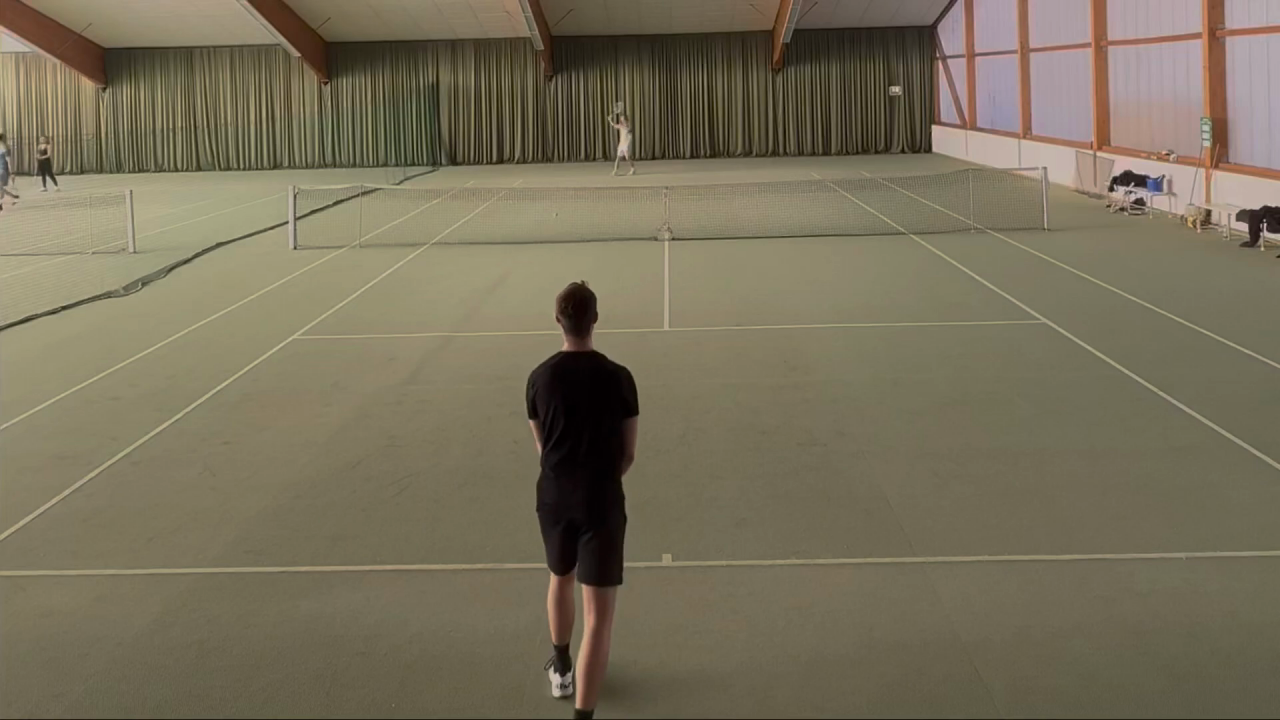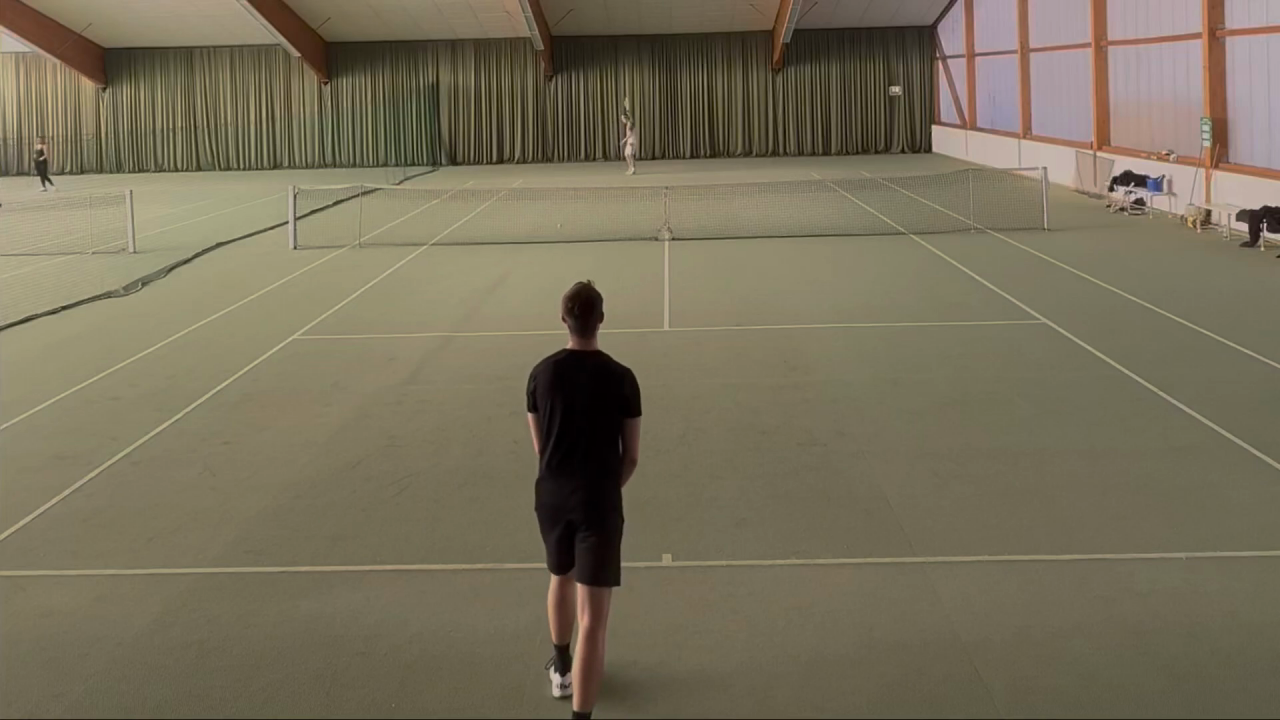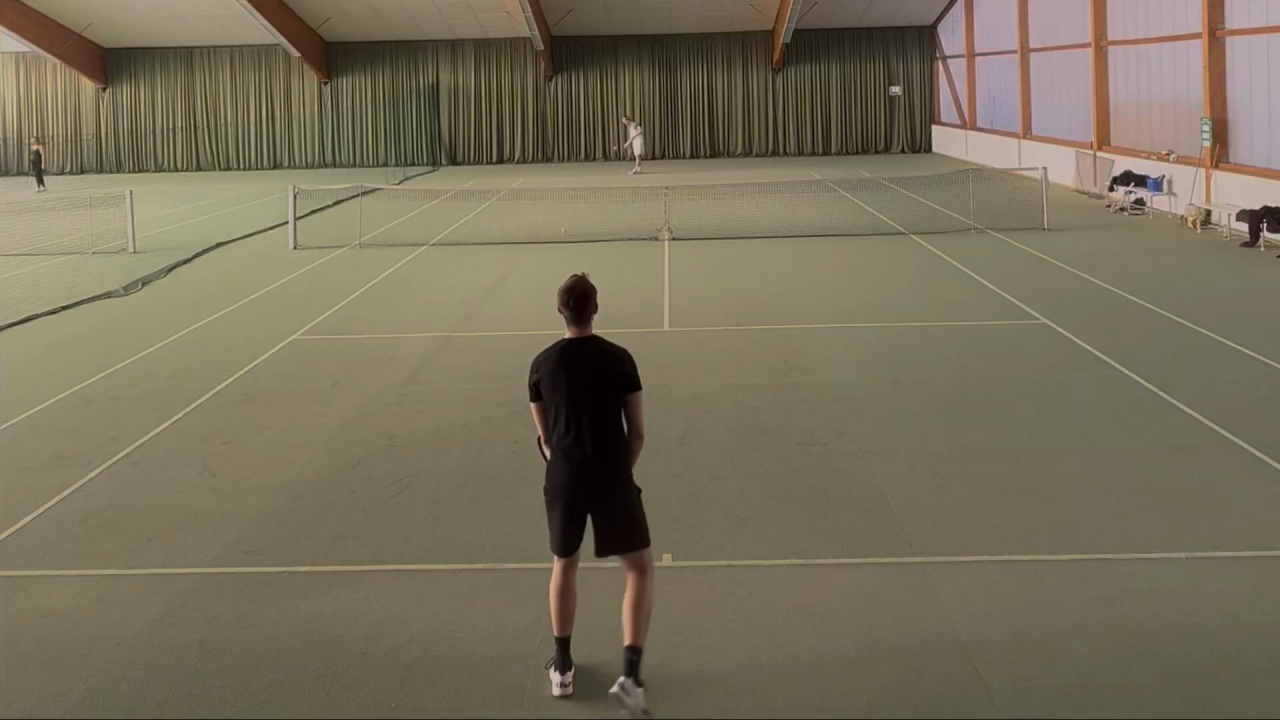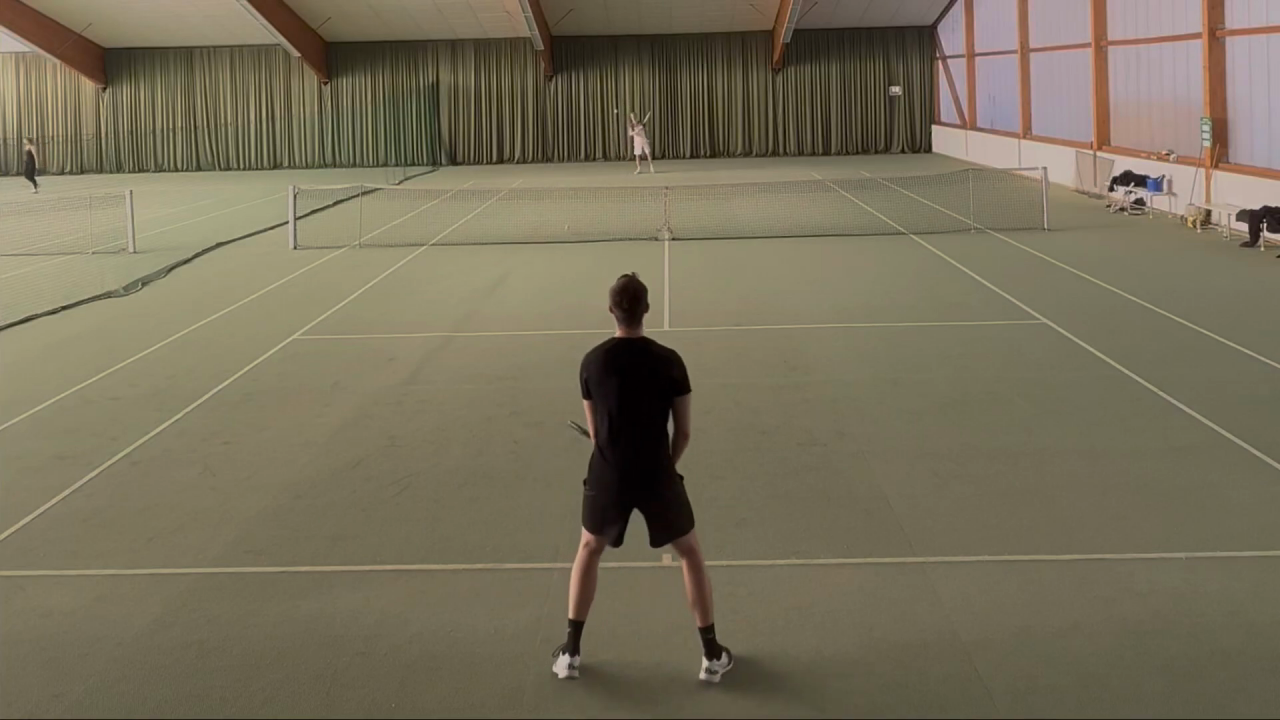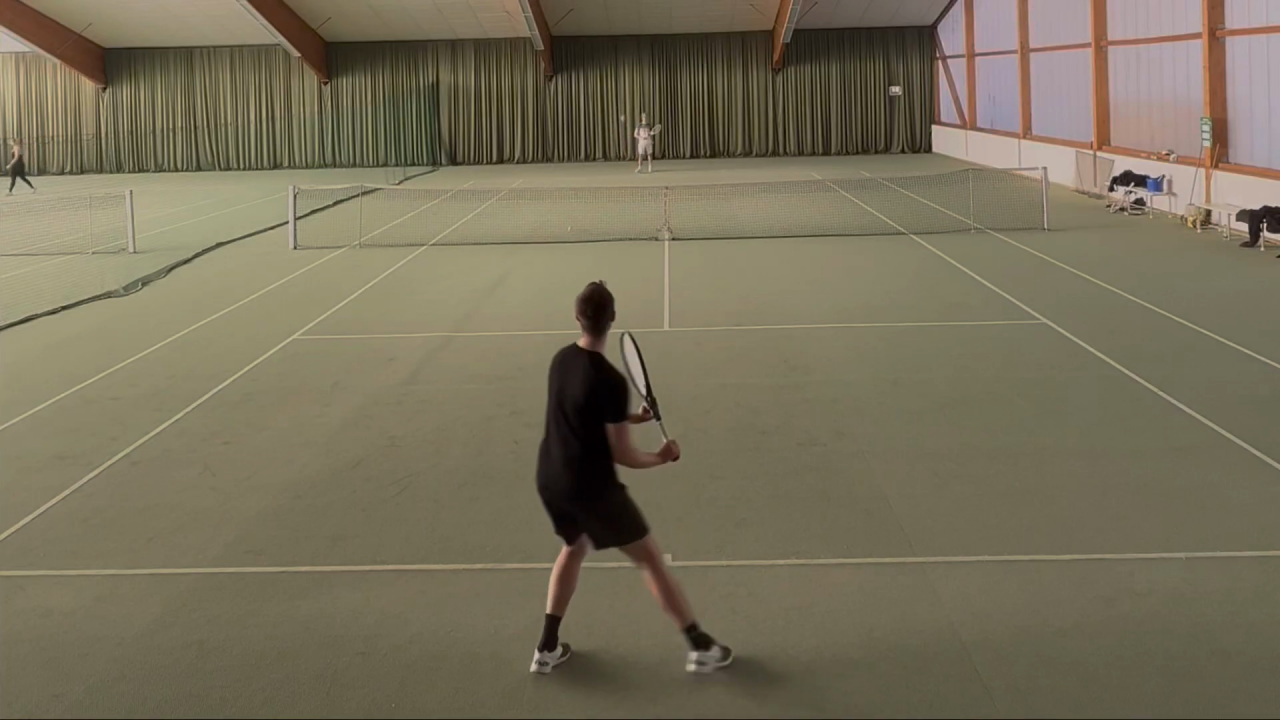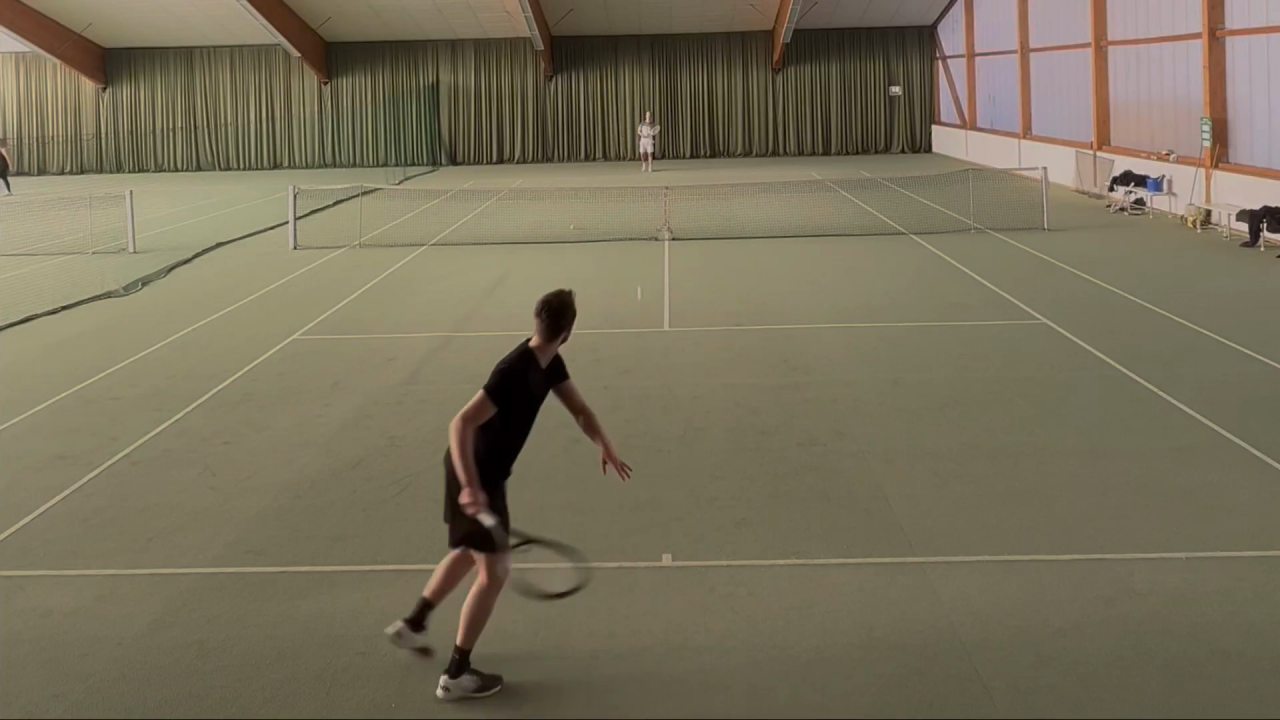
dt=0.4s
person 1, frame 1
left shoulder: (539, 378)
right shoulder: (619, 378)
left elbow: (542, 448)
right elbow: (628, 454)
left hip: (553, 499)
right hip: (601, 502)
left knee: (561, 579)
right knee: (599, 616)
left ankle: (562, 668)
person 1, frame 2
left shoulder: (541, 374)
right shoulder: (621, 378)
left elbow: (539, 446)
right elbow: (631, 457)
left hip: (551, 497)
right hip: (598, 503)
left knee: (561, 578)
right knee: (592, 619)
left ankle: (561, 668)
person 1, frame 3
left shoulder: (542, 363)
right shoulder: (619, 358)
left elbow: (544, 436)
right elbow: (637, 432)
left hip: (562, 481)
right hip: (611, 480)
left knee: (564, 566)
right knee: (639, 571)
left ankle: (562, 665)
right ankle: (630, 675)
person 1, frame 4
left shoulder: (592, 361)
right shoulder: (670, 361)
left elbow: (594, 429)
right elbow: (684, 432)
left hip: (607, 477)
right hip: (657, 478)
left knee: (589, 550)
right knee: (691, 555)
left ankle: (570, 652)
right ankle: (712, 654)
person 1, frame 5
left shoulder: (561, 360)
right shoulder: (611, 381)
right elbow: (622, 455)
left wrist: (629, 418)
right wrist: (661, 456)
left hip: (550, 480)
right hip: (593, 484)
left knee: (572, 550)
right knee: (650, 559)
left ankle: (547, 646)
right ankle: (700, 647)
person 1, frame 6
left shoulder: (549, 361)
right shoulder: (514, 373)
left elbow: (578, 408)
right elbow: (459, 426)
left wrist: (605, 447)
right wrist: (470, 487)
left hip: (476, 467)
right hip: (474, 471)
left knee: (467, 552)
right knee: (494, 573)
left ankle: (413, 624)
right ankle: (456, 673)
